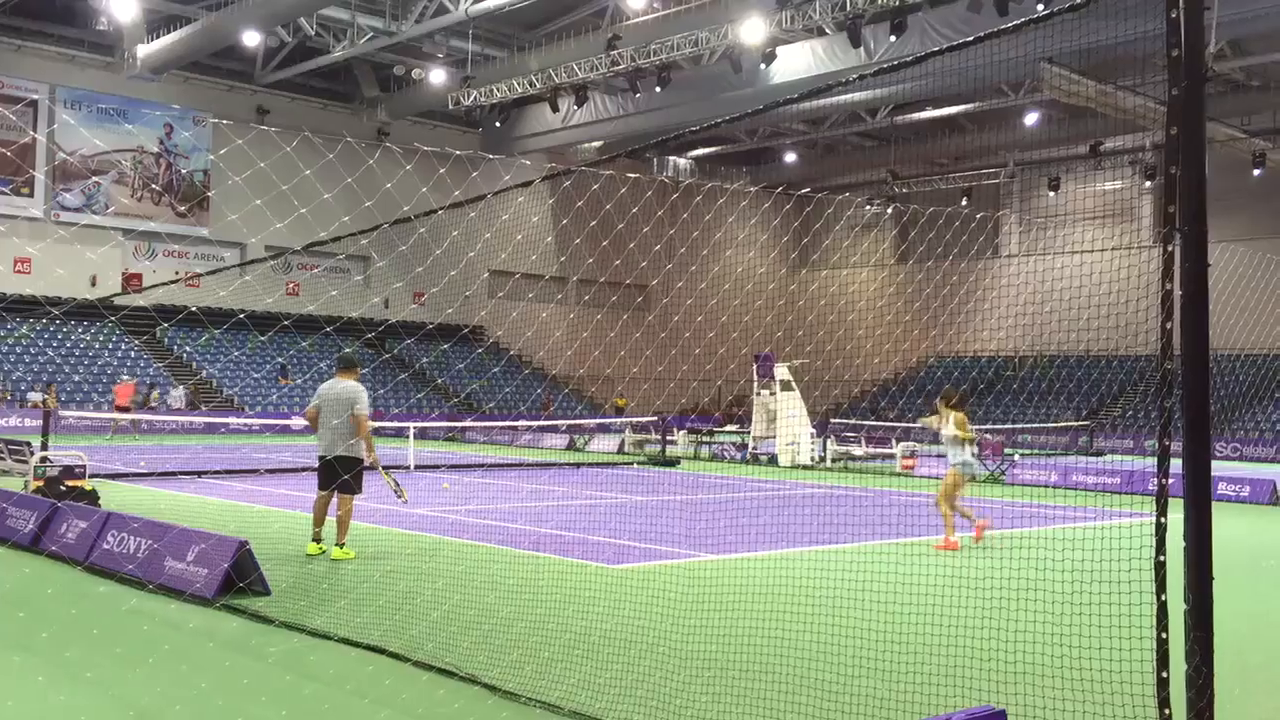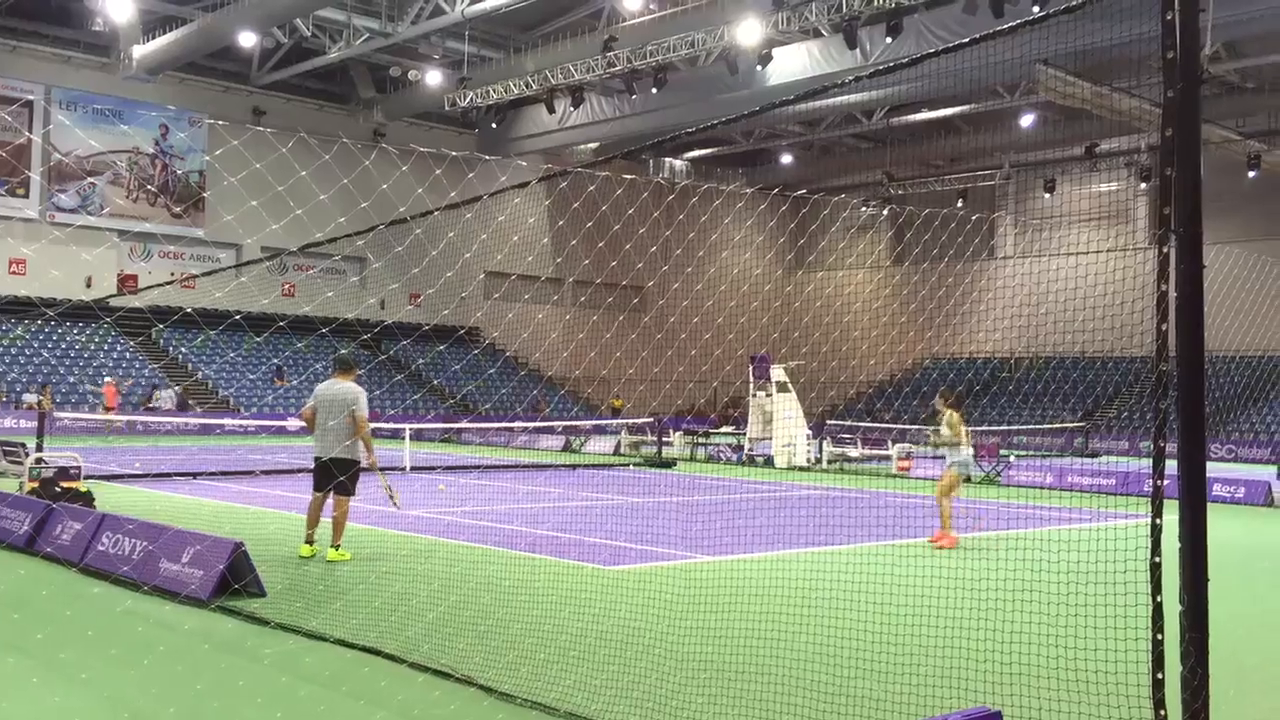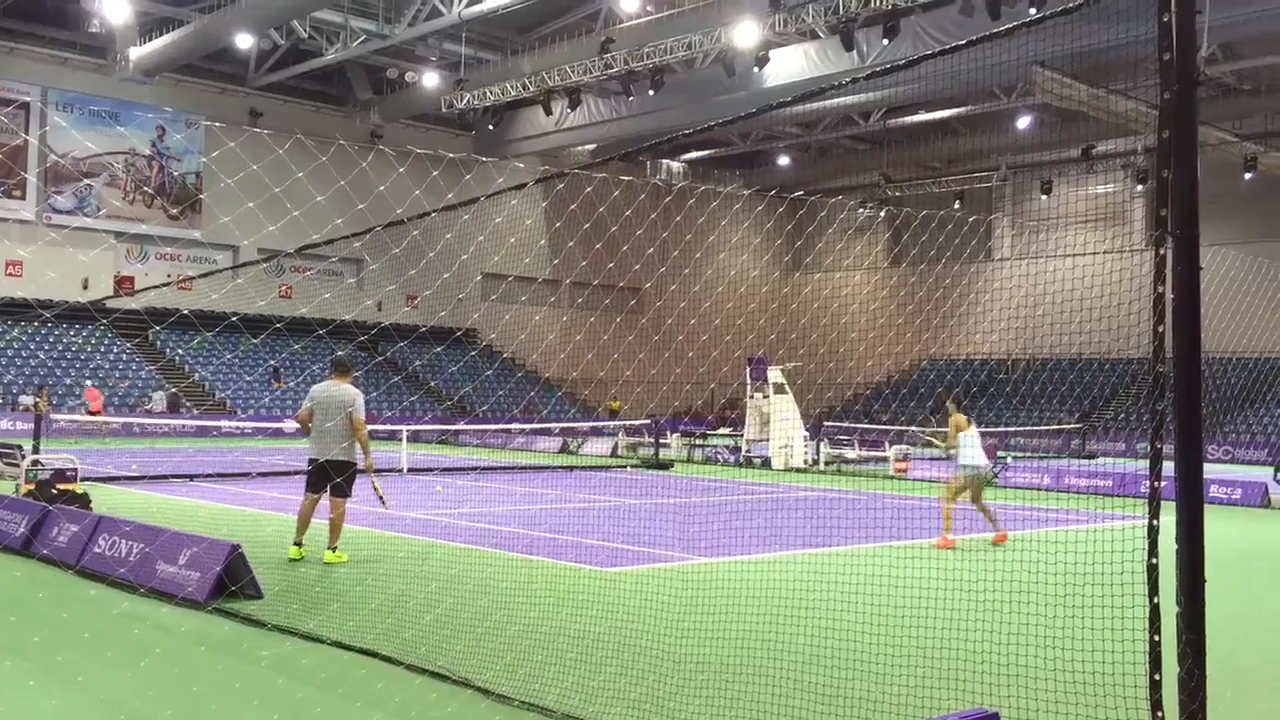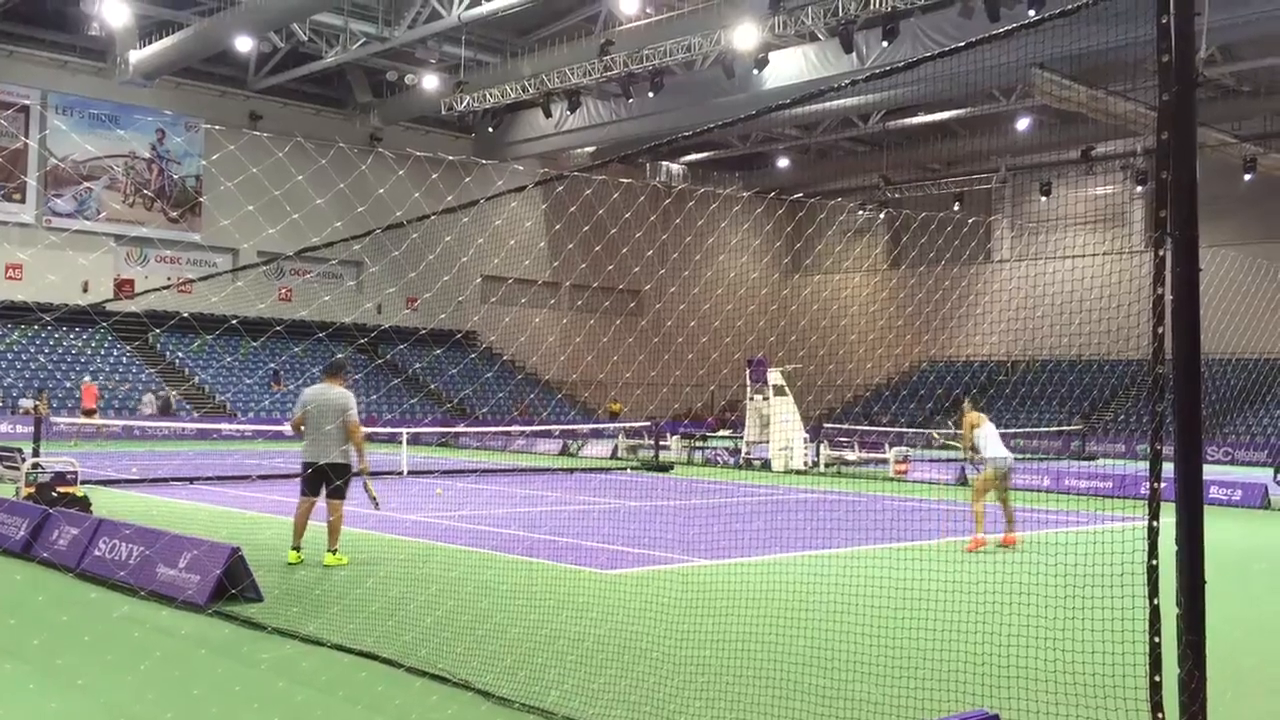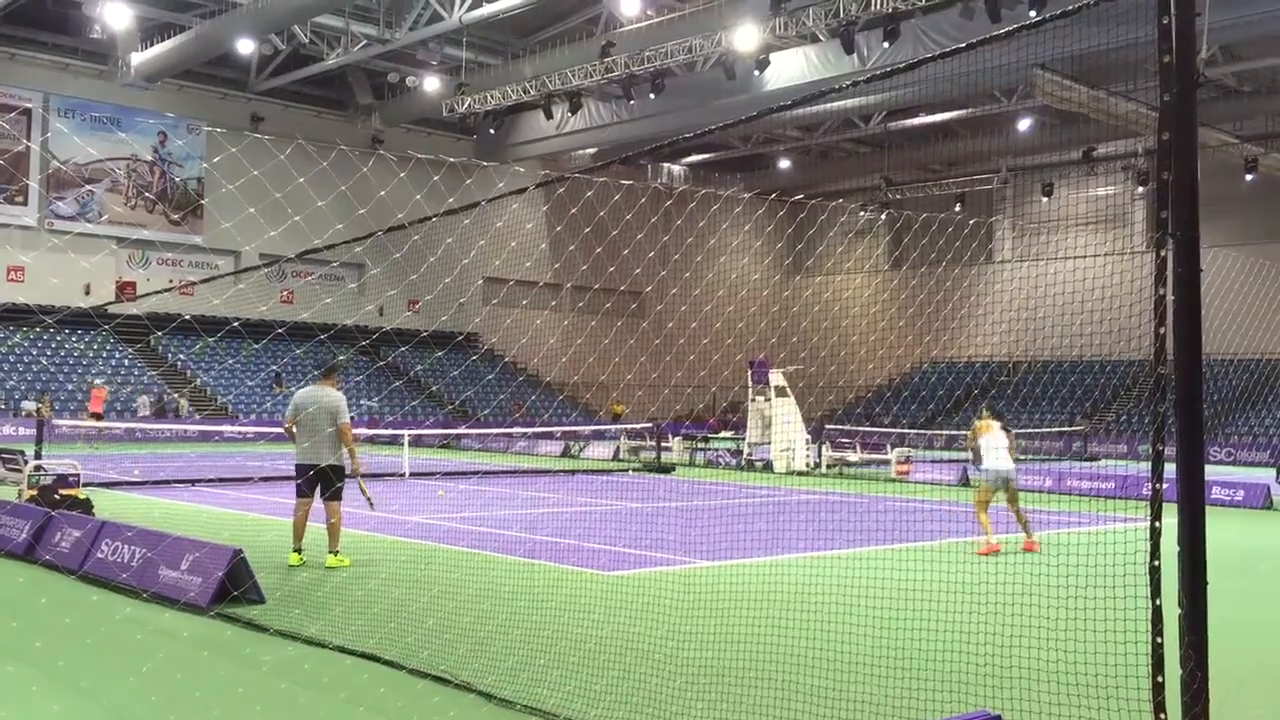
dt=0.3s
person 1, frame 1
left shoulder: (323, 388)
right shoulder: (358, 390)
left elbow: (310, 415)
right elbow: (362, 422)
right wrist: (371, 451)
left hip: (326, 451)
right hip: (350, 452)
left knee: (323, 495)
right knee: (345, 499)
left ankle: (315, 542)
right ankle: (339, 547)
person 1, frame 2
left shoulder: (320, 388)
right shoulder: (357, 391)
left elbow: (306, 416)
right elbow: (362, 424)
right wrist: (370, 453)
left hip: (321, 452)
right hip: (347, 454)
left knee: (318, 497)
right knee: (341, 501)
left ankle: (308, 544)
right ankle: (335, 548)
person 1, frame 3
left shoulder: (316, 390)
right shoulder: (354, 394)
left elbow: (302, 418)
right elbow: (359, 427)
right wrist: (367, 456)
left hip: (317, 455)
right hip: (343, 456)
left knee: (309, 499)
right knee: (338, 503)
left ankle: (296, 546)
right ankle: (332, 550)
person 1, frame 4
left shoulder: (307, 393)
right shoulder: (346, 396)
left elbow: (295, 422)
right elbow: (354, 429)
right wrist: (361, 458)
left hip: (311, 457)
right hip: (338, 459)
left knee: (305, 502)
right knee: (335, 505)
left ankle: (295, 550)
right ankle: (332, 553)
person 1, frame 5
left shoulder: (299, 395)
right shoulder: (337, 397)
left elbow: (287, 425)
right elbow: (345, 431)
right wrist: (354, 459)
left hip: (304, 459)
right hip: (332, 461)
left knee: (302, 505)
right knee: (333, 506)
right ankle: (333, 554)
person 2, frame 1
left shoulder: (959, 417)
right shoulder: (940, 418)
left elbow: (973, 438)
right elbow: (923, 422)
left wrist: (958, 435)
right wrist: (930, 422)
left hip: (964, 464)
right hip: (955, 464)
left knee: (942, 499)
right knee: (949, 503)
left ankle: (951, 540)
right ankle: (977, 523)
person 2, frame 2
left shoulder: (951, 416)
right shoulder: (945, 416)
left elbow: (959, 440)
right elbow: (942, 440)
left wrist: (942, 441)
right wrist: (937, 440)
left hip: (961, 463)
right hip: (953, 463)
left knee: (943, 495)
right knee: (941, 496)
left ankle: (950, 535)
right ankle: (944, 532)
person 2, frame 3
left shoulder: (954, 419)
right shoulder: (969, 421)
left elbow: (950, 443)
left wrist: (946, 445)
right wrist: (955, 451)
left hip: (969, 467)
right hip: (983, 466)
left knee: (948, 499)
right knee: (977, 501)
left ankle: (947, 537)
right ankle: (1000, 533)
person 2, frame 4
left shoulder: (969, 417)
right shoulder: (984, 419)
left elbow: (966, 442)
left wrist: (967, 452)
right wrist: (975, 455)
left hip: (995, 460)
right hip: (1006, 459)
left knee: (978, 497)
right knee: (1004, 499)
left ankle: (979, 536)
right ankle: (1009, 535)
person 2, frame 5
left shoulder: (978, 424)
right shoulder: (1004, 428)
left elbow: (971, 445)
left hip: (989, 471)
right hip: (1008, 470)
left knee: (981, 510)
right knee: (1014, 506)
left ankle: (992, 542)
right ankle: (1031, 541)
